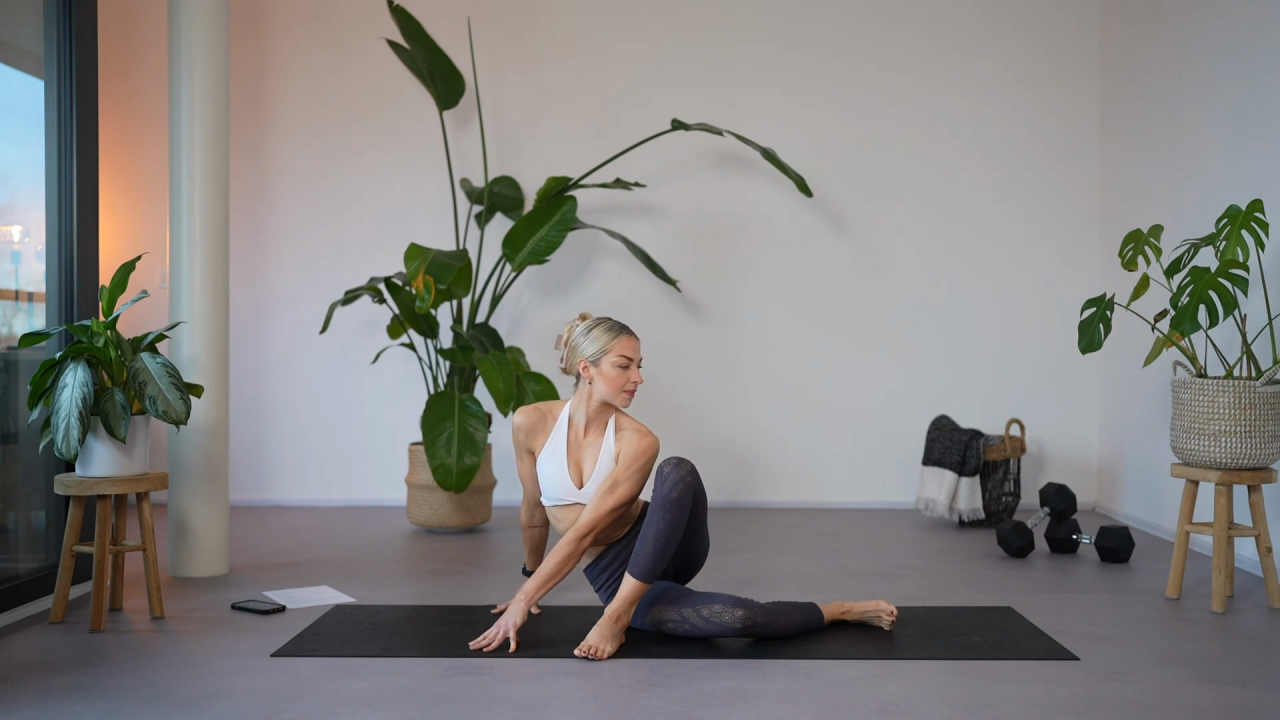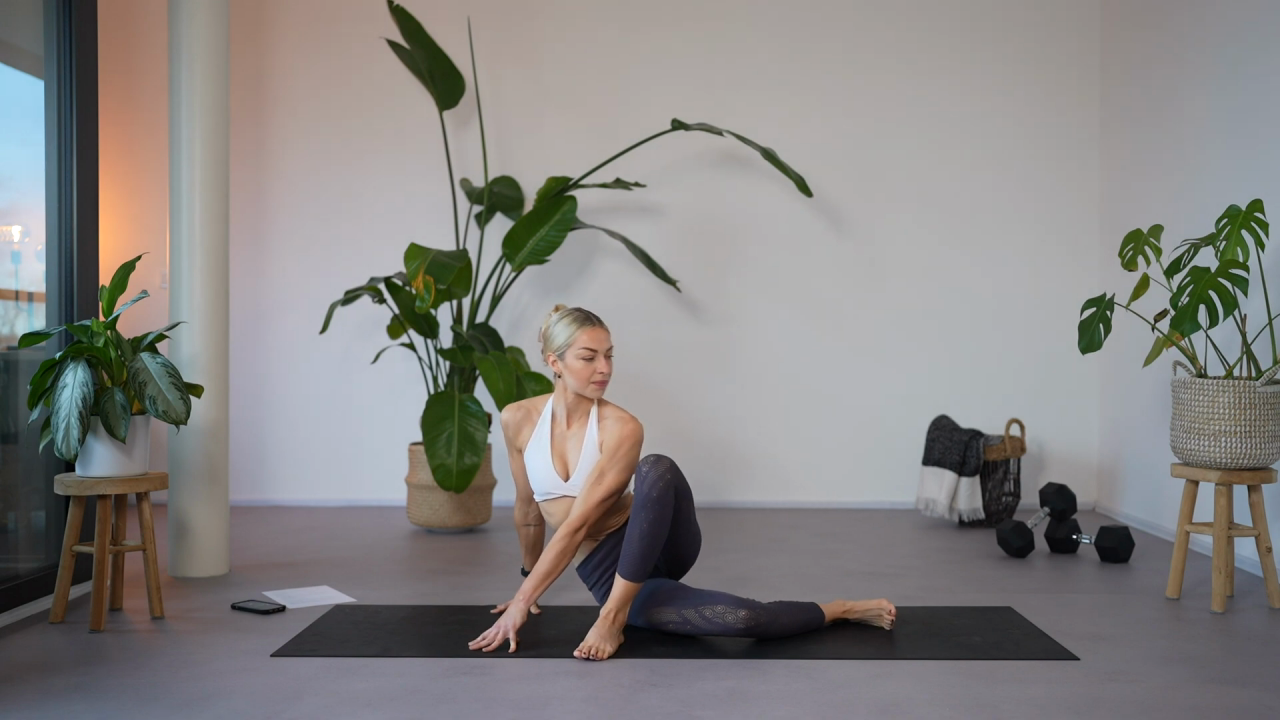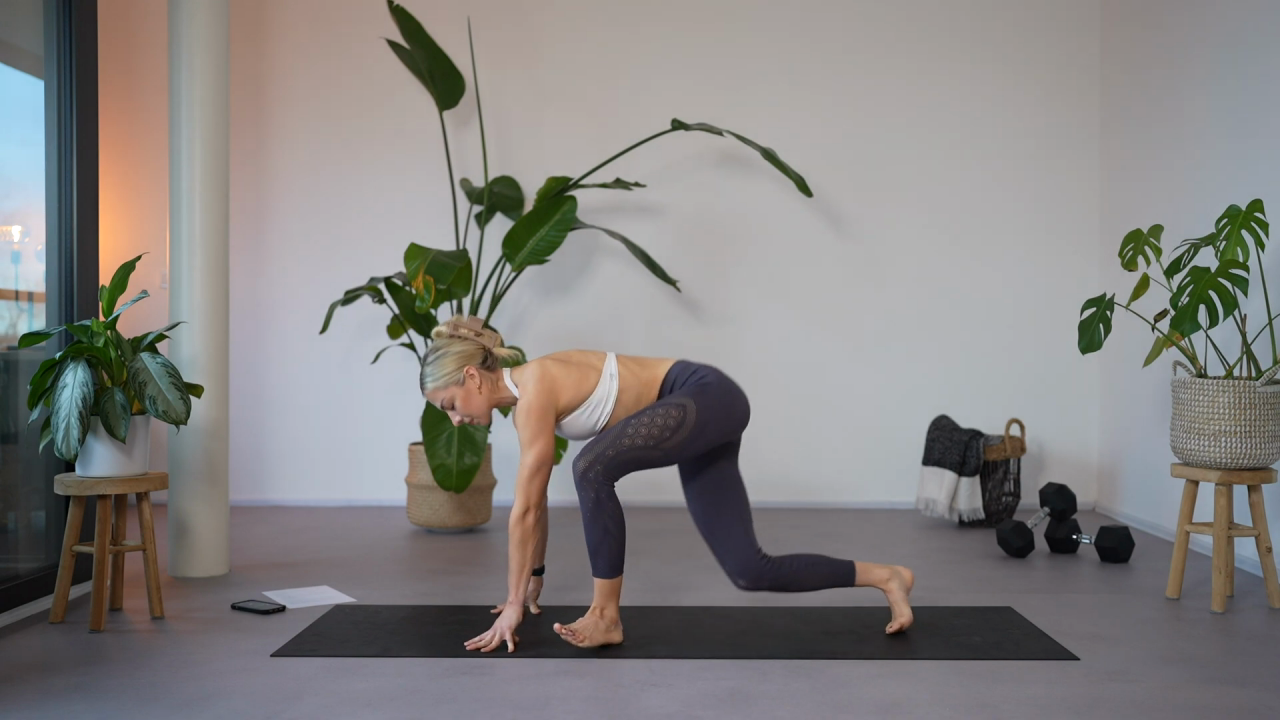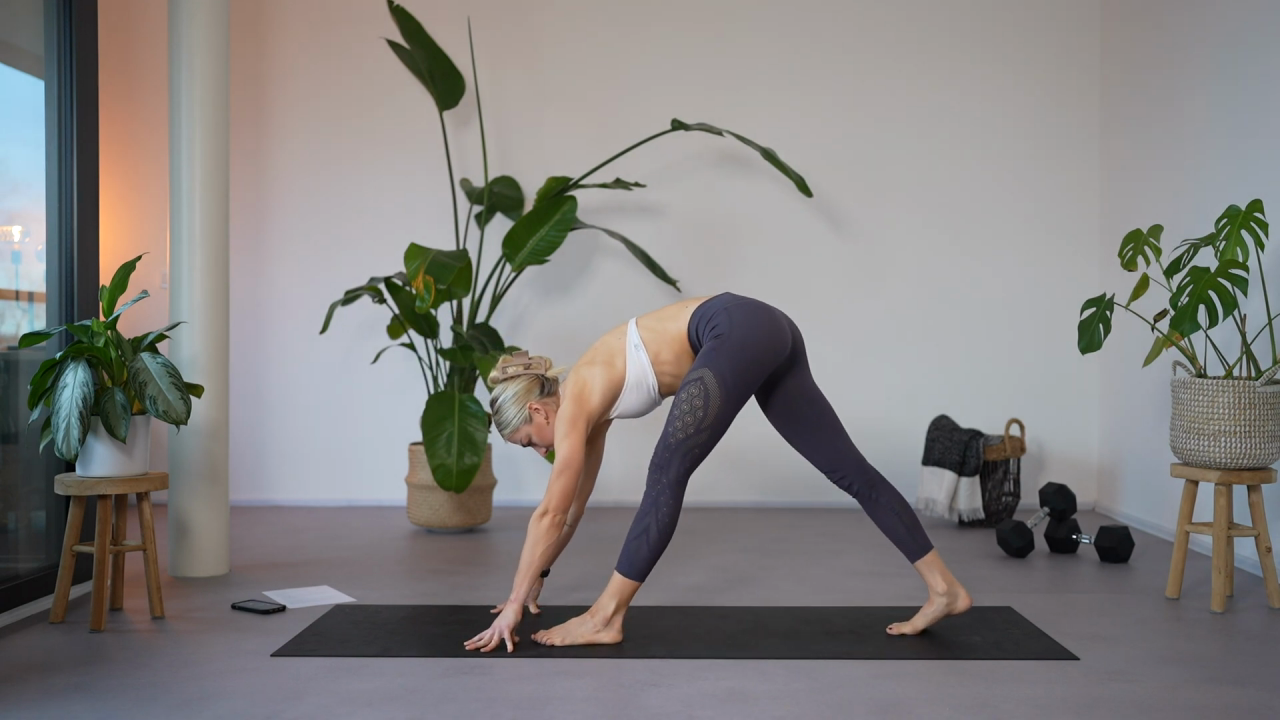
dt=1s
person 1, frame 1
left shoulder: (638, 441)
right shoulder: (531, 422)
left elbow: (585, 531)
right elbow: (534, 509)
left wrist: (523, 601)
right wrist: (529, 579)
left hip: (665, 552)
right hip: (616, 575)
left knee: (678, 471)
right knee: (739, 619)
left ankle: (618, 616)
right ankle: (842, 610)
person 1, frame 2
left shoulder: (622, 428)
right shoulder: (517, 419)
left elbow: (577, 525)
right elbow: (527, 508)
left wrist: (521, 603)
right wrist: (529, 578)
left hip: (659, 548)
right hip: (609, 575)
left knee: (657, 469)
left ankle: (613, 617)
right ankle: (845, 609)
person 1, frame 3
left shoulder: (533, 390)
right shoulder: (523, 401)
left elbow: (523, 510)
right elbow: (535, 503)
left wrist: (514, 606)
right wrist: (532, 576)
left hip: (707, 400)
right hip: (693, 415)
left knee: (591, 468)
right knee: (749, 571)
left ankle: (606, 615)
right ankle: (884, 577)
person 1, frame 4
left shoulder: (574, 402)
right shoulder: (589, 400)
left elbow: (550, 513)
right elbow: (574, 506)
left wrist: (515, 601)
right wrist: (536, 577)
left hip: (739, 331)
right hip: (766, 331)
left knee: (667, 473)
right knee: (848, 469)
left ankle: (605, 617)
right ankle: (944, 588)
